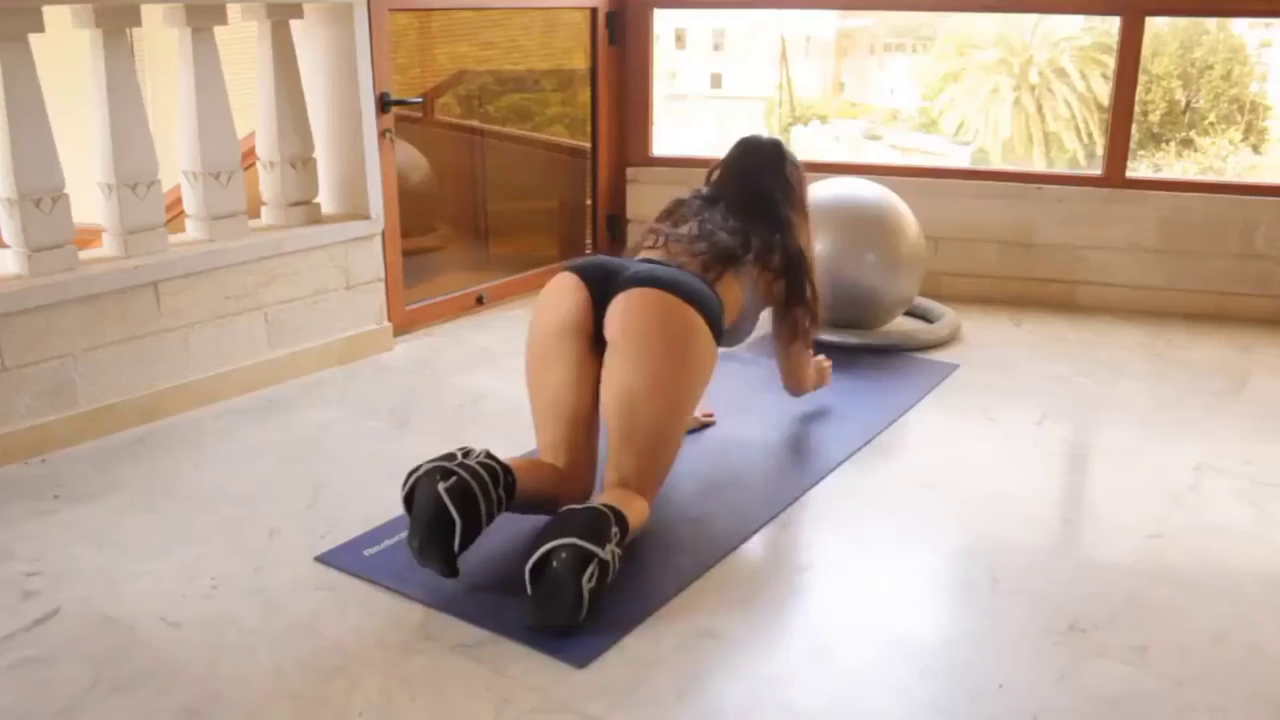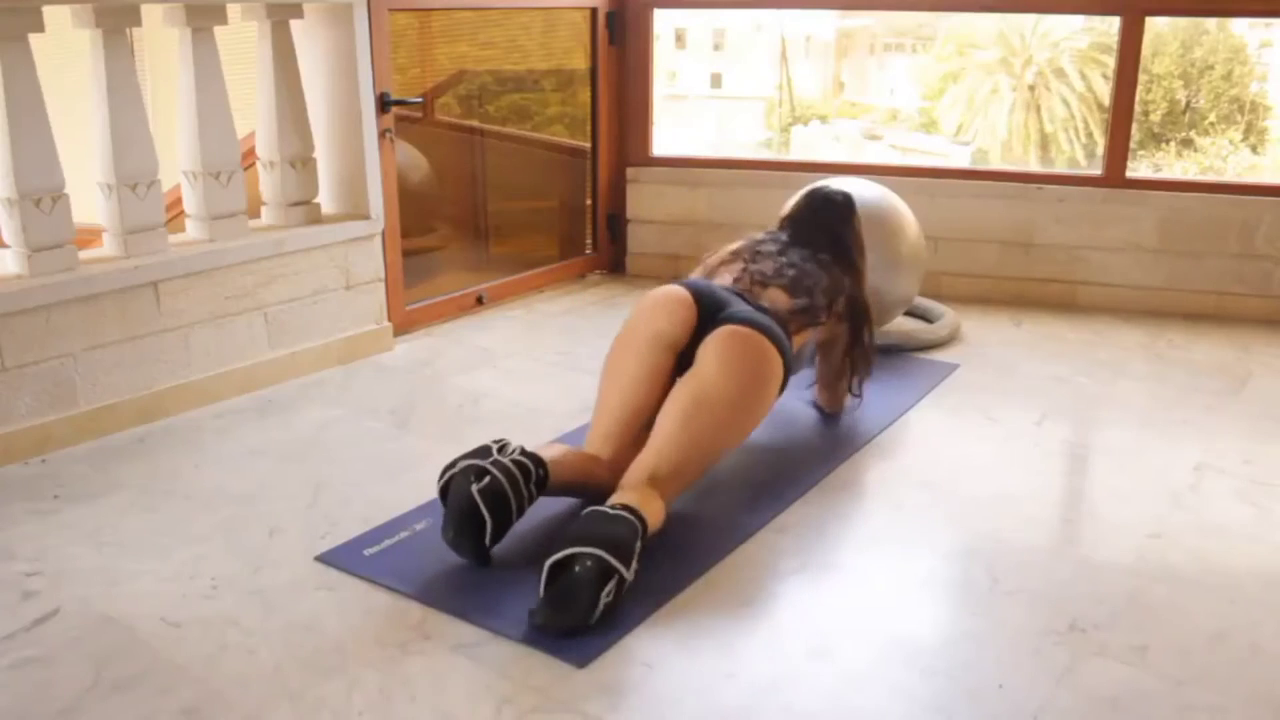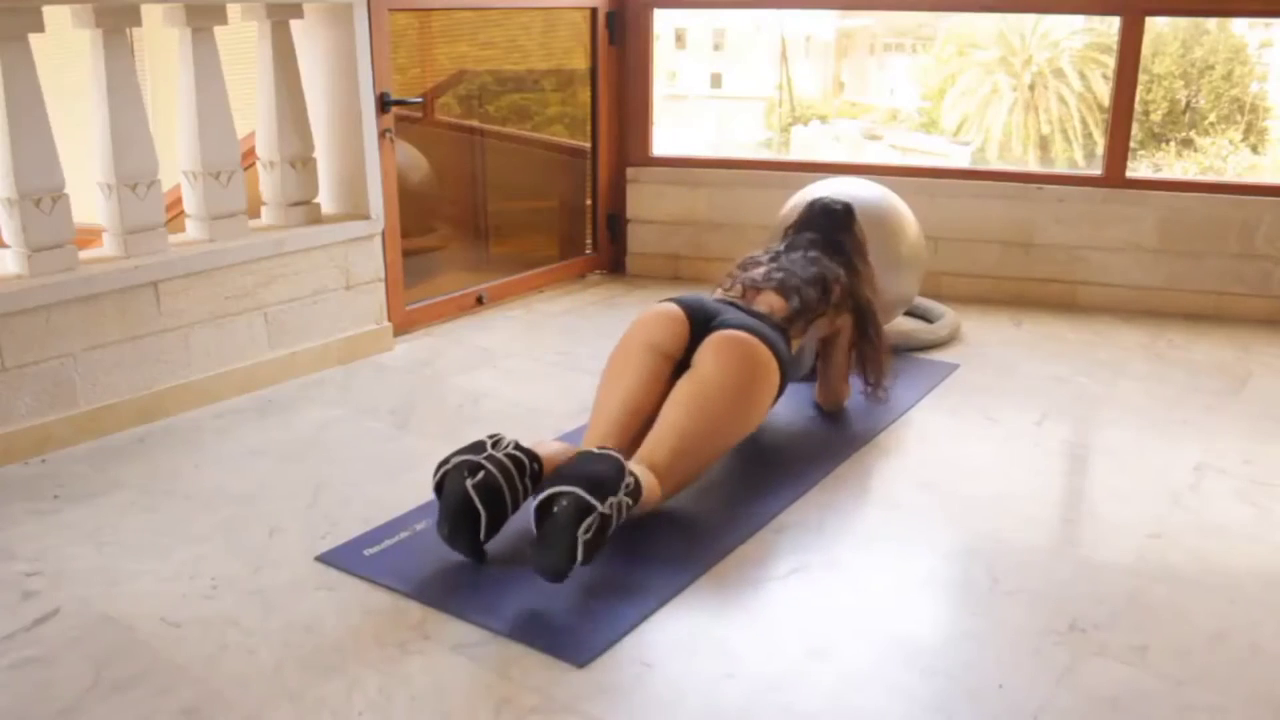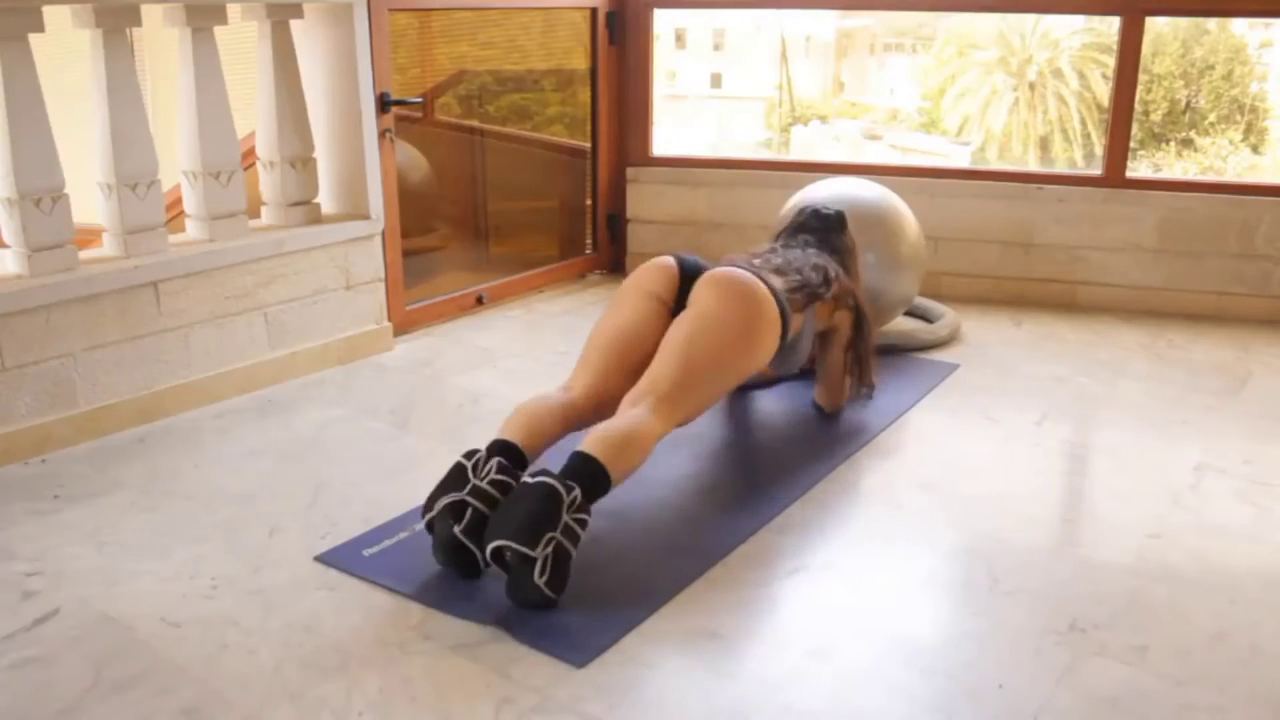
dt=0.4s
person 1, frame 1
left shoulder: (683, 212)
right shoulder: (780, 255)
right elbow: (796, 382)
left wrist: (667, 410)
right wrist: (817, 375)
left hip: (573, 283)
right hip: (664, 309)
left knee: (564, 476)
right knee: (630, 491)
left ankle: (480, 478)
right ankle: (595, 533)
person 1, frame 2
left shoulder: (740, 248)
right shoulder: (839, 290)
right elbow: (831, 402)
right wrist: (836, 388)
left hip: (674, 300)
right hip: (751, 344)
left knee: (601, 464)
right knee: (646, 485)
left ankle: (516, 469)
right ankle: (613, 534)
person 1, frame 3
left shoulder: (758, 260)
right shoulder: (844, 292)
right elbow: (830, 400)
left wrist: (797, 350)
right wrist: (824, 356)
left hip: (672, 314)
right hip: (748, 349)
left knee: (598, 457)
right knee: (645, 477)
left ankle: (513, 465)
right ankle: (603, 488)
person 1, frame 4
left shoulder: (759, 259)
right shoulder: (838, 291)
left elbow: (733, 372)
right elbow: (831, 401)
left wrist: (783, 363)
right wrist: (805, 358)
left hip: (671, 273)
right hip: (736, 297)
left knee: (579, 399)
right knee: (647, 411)
left ankle: (493, 470)
right ankle: (562, 497)
